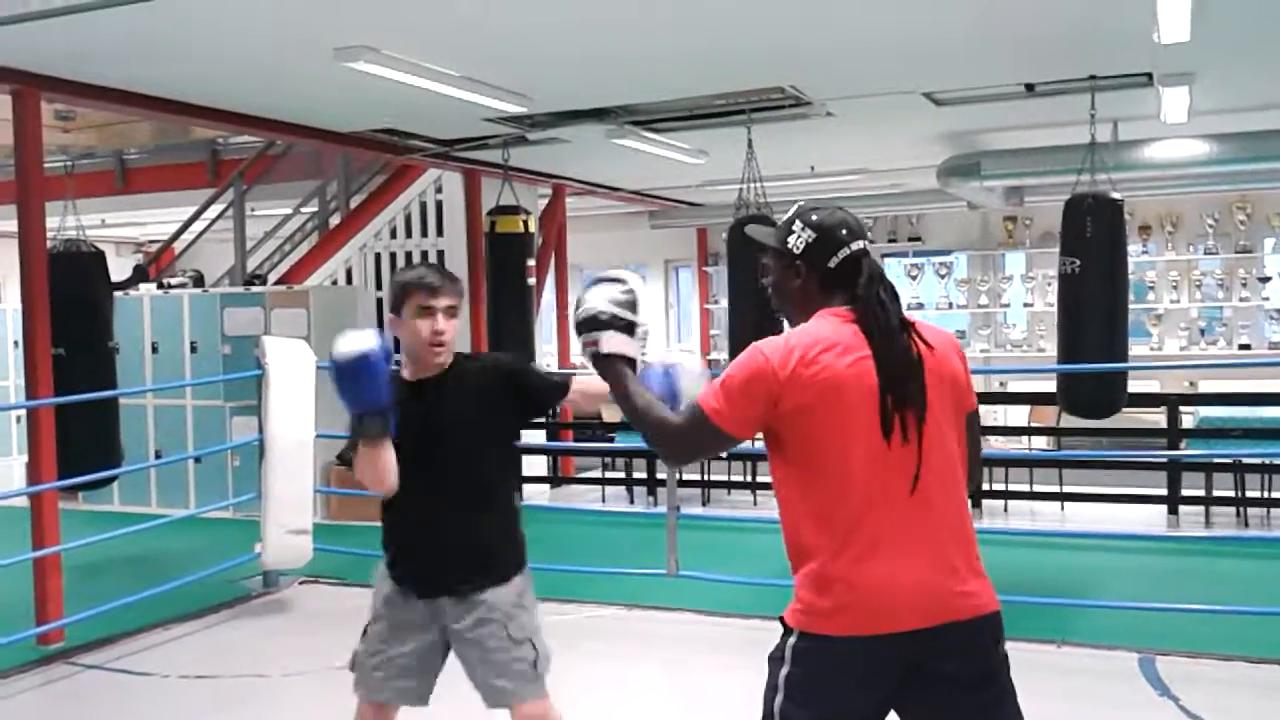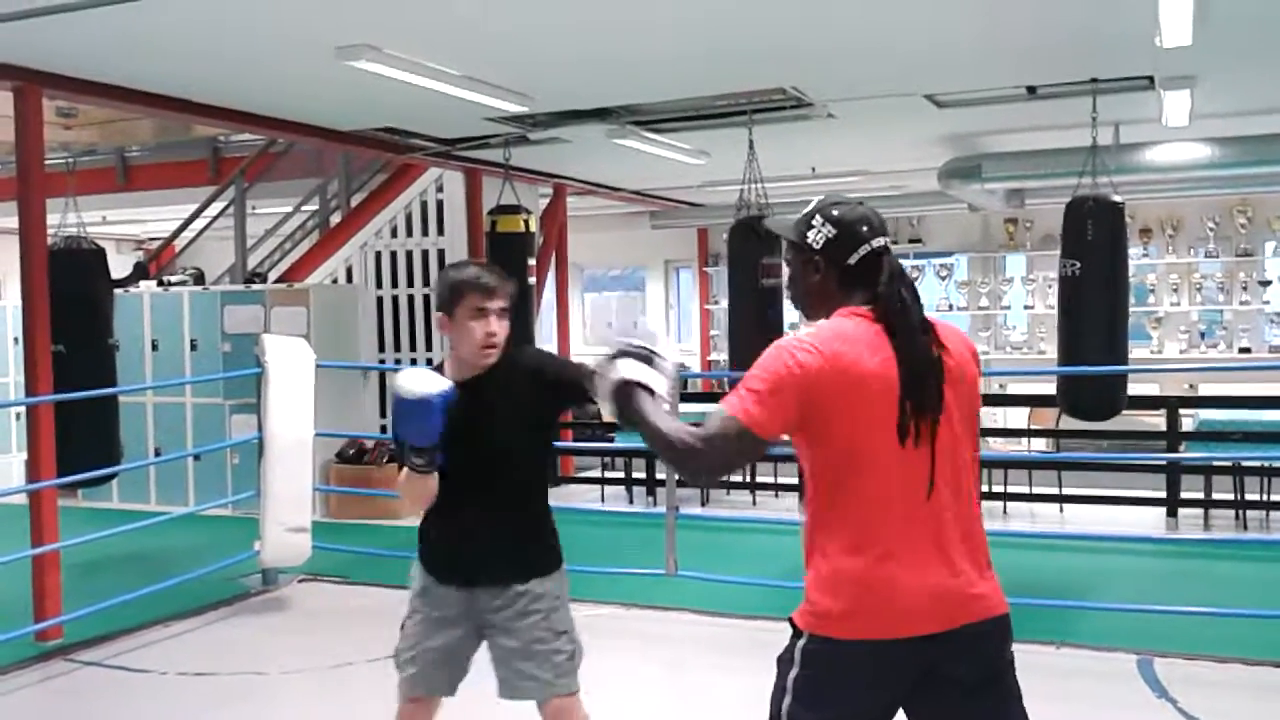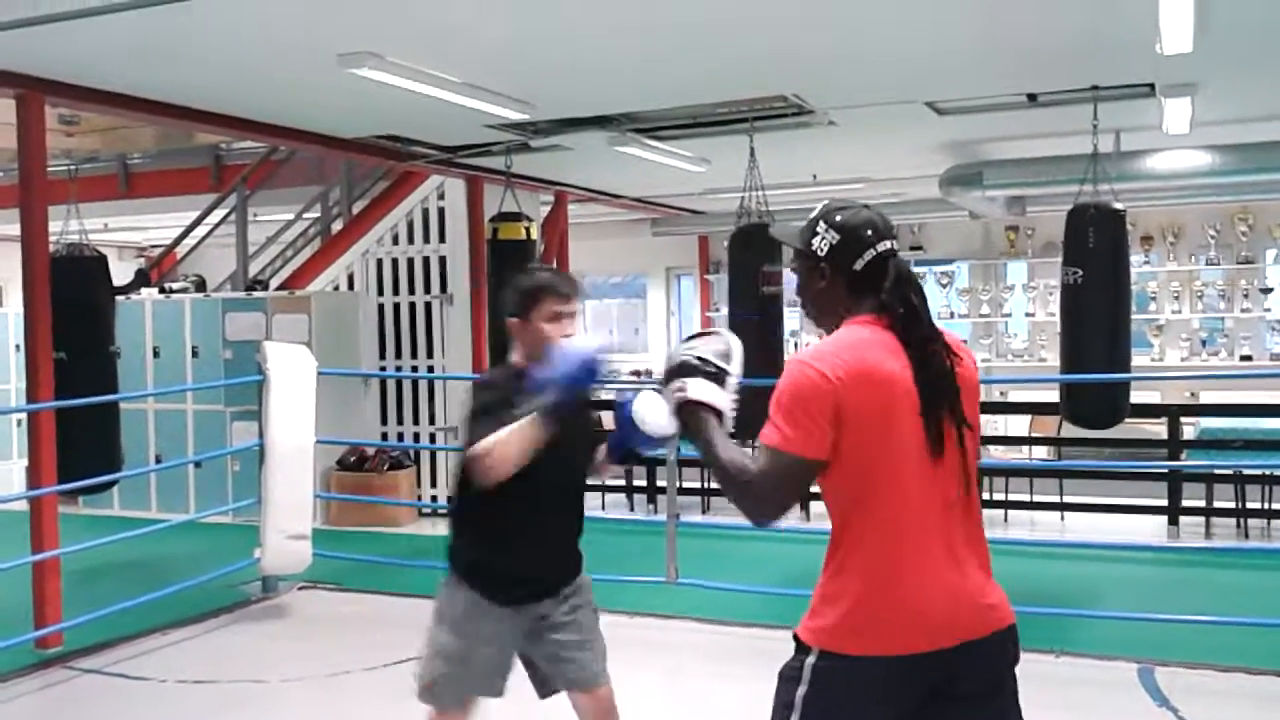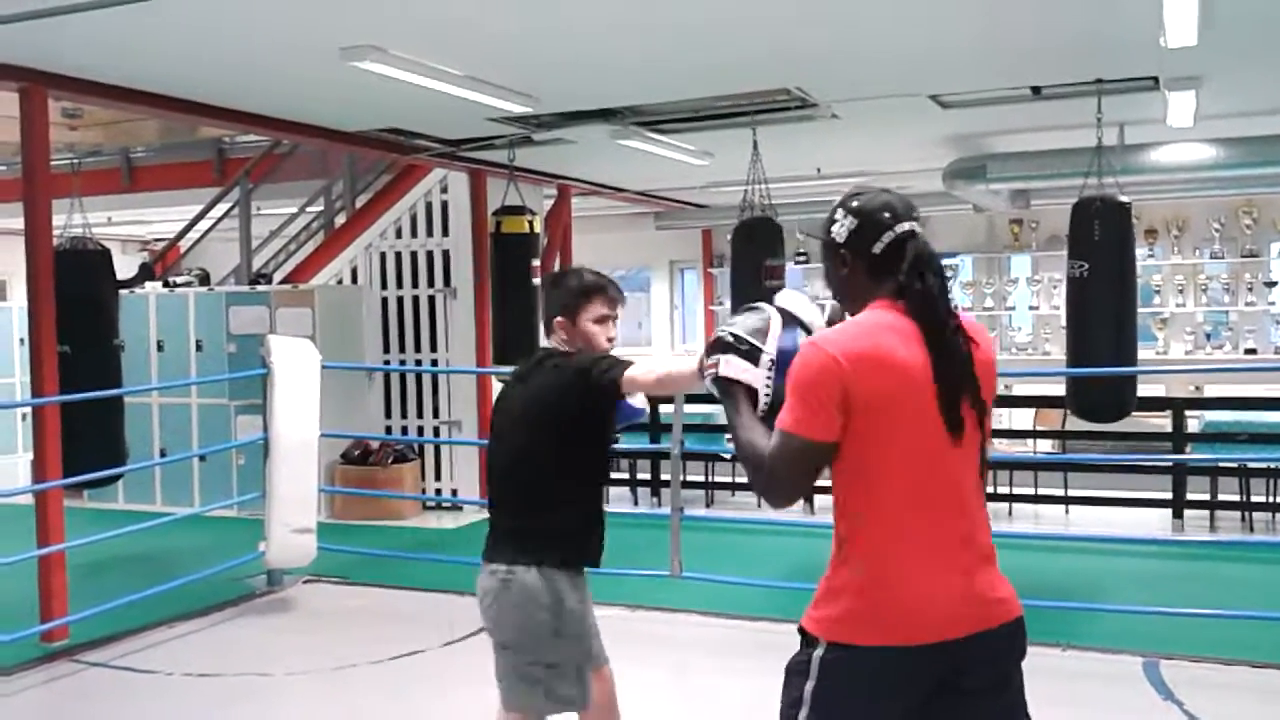
dt=0.2s
person 1, frame 1
left shoulder: (779, 364)
right shoulder: (943, 348)
left elbow: (676, 444)
right elbow: (968, 469)
left wrist: (613, 361)
left hip: (845, 625)
right hip: (960, 613)
person 1, frame 2
left shoulder: (802, 359)
right shoulder: (955, 348)
left elbow: (700, 456)
left wrist: (634, 392)
left hip: (855, 626)
right hip: (970, 616)
person 1, frame 3
left shoulder: (819, 370)
right shoulder: (952, 357)
left elbow: (762, 502)
left wrist: (702, 412)
left hip: (864, 642)
right hip: (977, 627)
person 1, frame 4
left shoulder: (833, 355)
right shoulder: (973, 344)
left elbow: (779, 486)
left wrist: (736, 390)
left hip: (871, 632)
right hip: (984, 620)
person 2, frame 1
left shoulder: (495, 376)
right shoulder: (375, 392)
left elbow: (576, 392)
right elbow: (380, 484)
right wrist: (371, 417)
left hip: (492, 580)
right hip: (409, 583)
person 2, frame 2
left shoulder: (533, 371)
right shoulder: (420, 396)
left elbow: (600, 390)
right elbow: (418, 500)
right wrist: (420, 446)
left hip: (529, 577)
right hip: (446, 577)
person 2, frame 3
left shoulder: (573, 394)
right shoulder: (496, 389)
left elbow: (589, 459)
right elbow: (491, 468)
right wrist: (544, 402)
left hip: (556, 579)
right hip: (484, 583)
person 2, frame 4
left shoulder: (535, 378)
right shoulder: (572, 372)
right elbow: (659, 376)
left wrist: (596, 429)
left hip: (549, 566)
right hip: (533, 572)
left knee: (596, 683)
